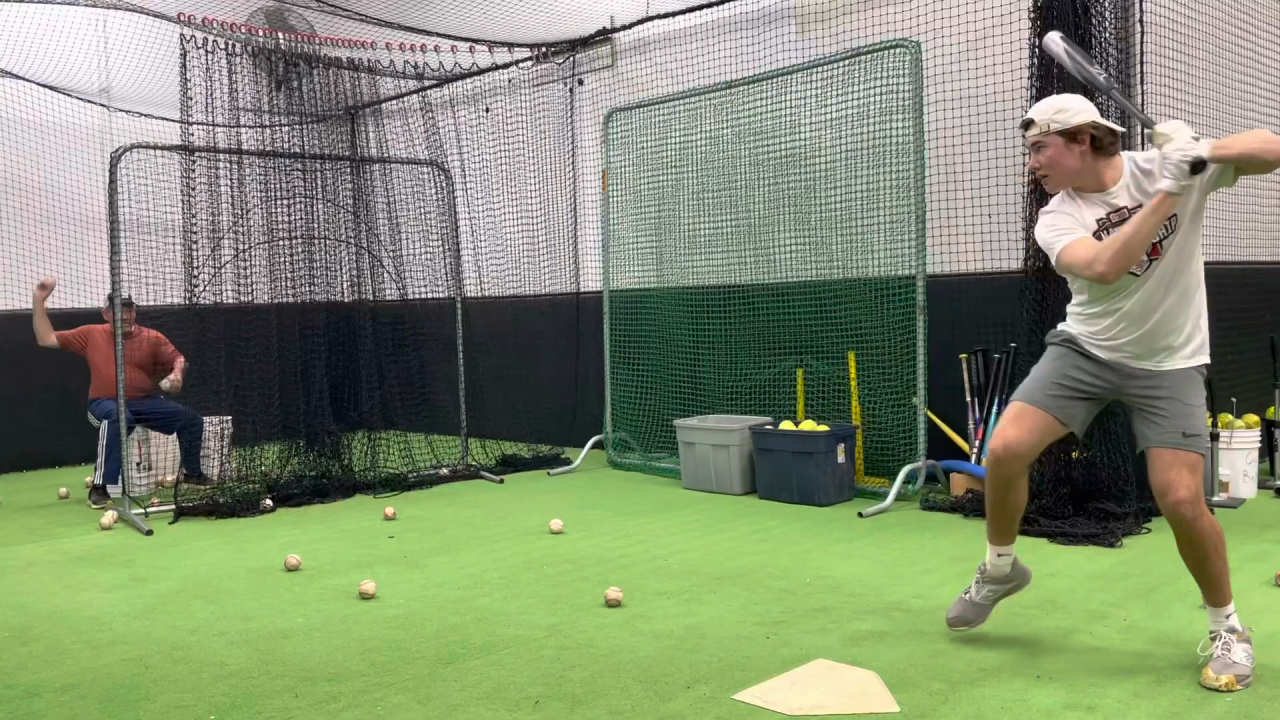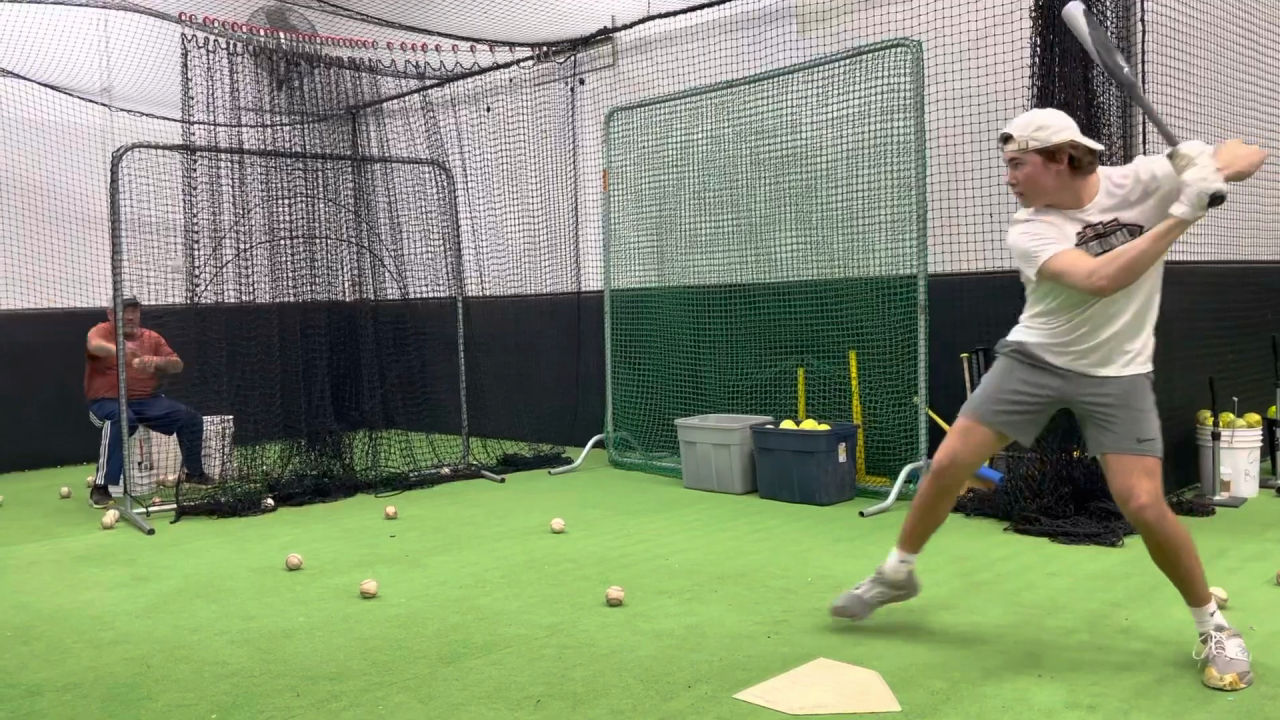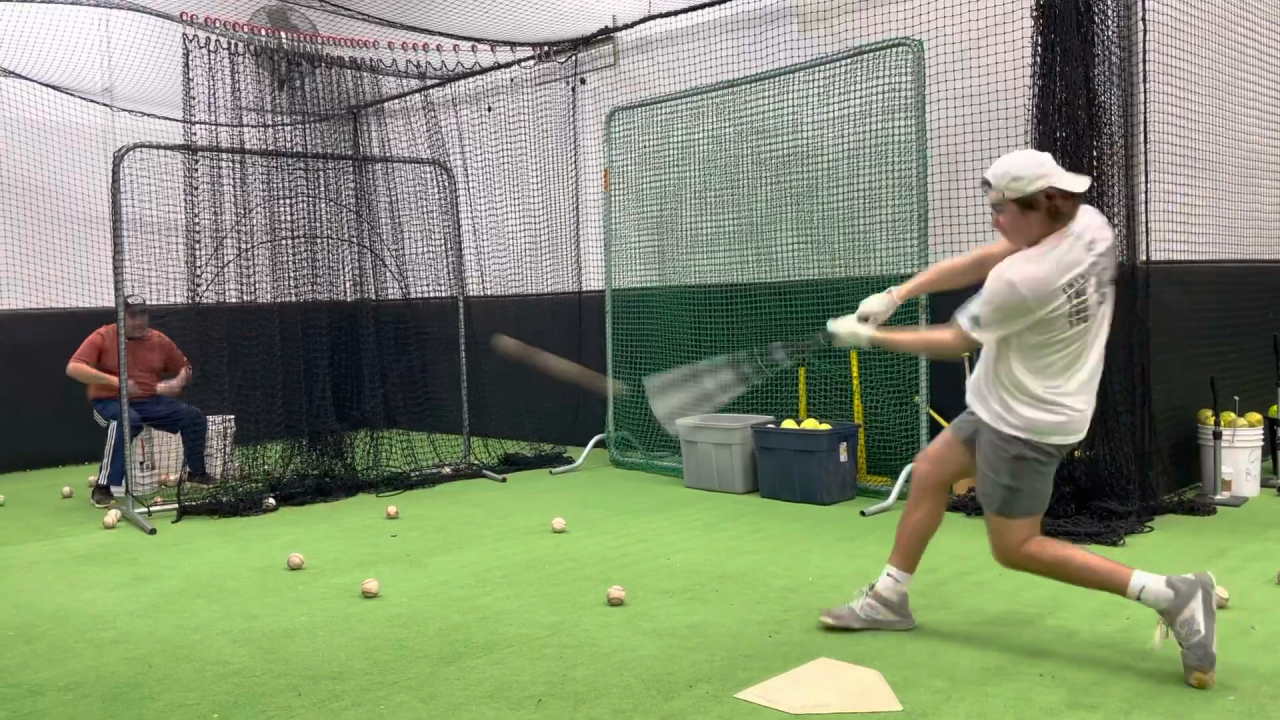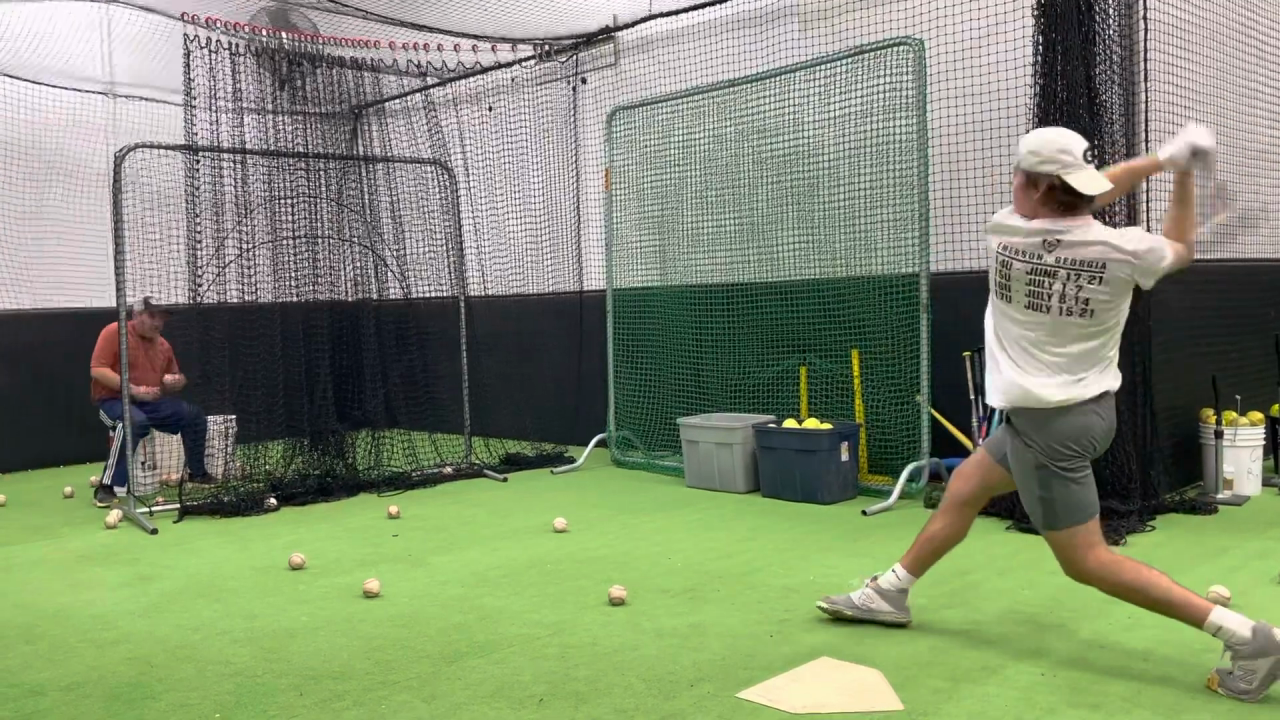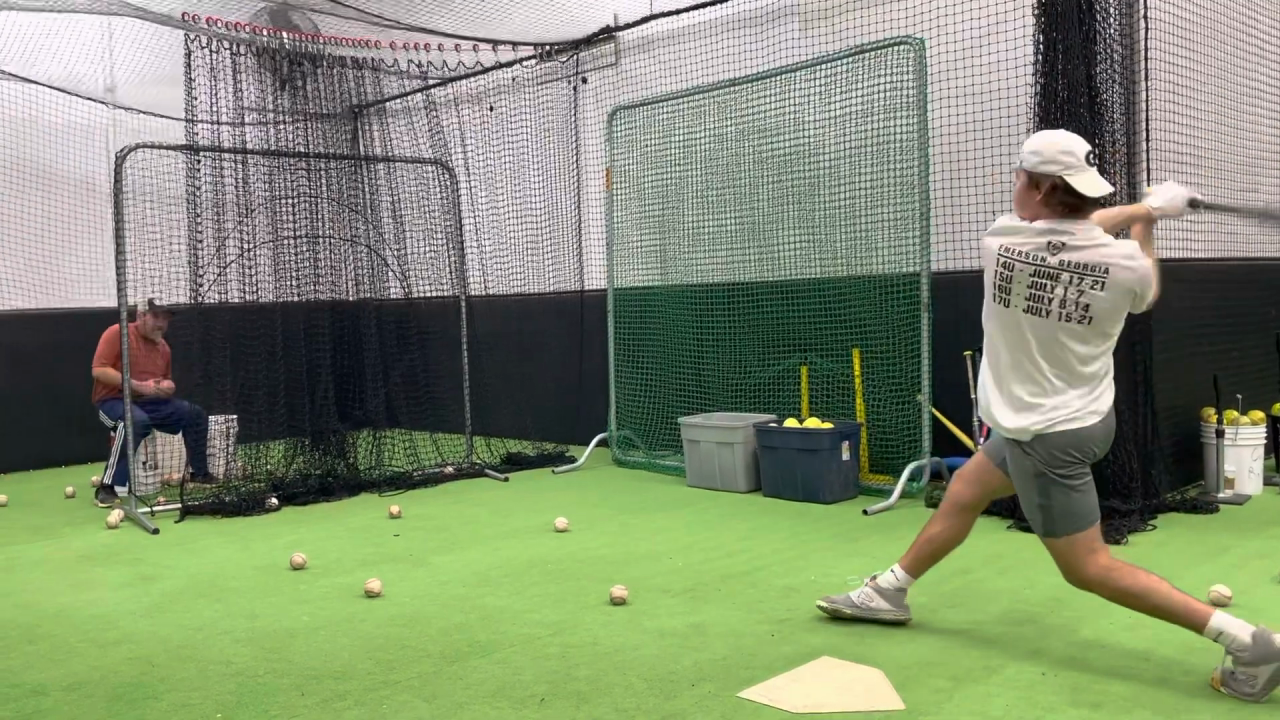
dt=0.3s
person 1, frame 1
left shoulder: (1164, 167)
right shoulder: (1055, 220)
right elbow: (1105, 267)
left wrist: (1203, 152)
right wrist: (1166, 191)
left hip: (1169, 361)
right hip: (1085, 349)
left knee: (1181, 500)
right knee: (1004, 449)
left ankle: (1227, 628)
right ankle: (999, 567)
person 1, frame 2
left shoulder: (1143, 181)
right shoulder: (1028, 231)
left elbow: (1250, 155)
right elbow: (1099, 280)
left wrist: (1210, 171)
right wrist: (1181, 214)
left hip: (1115, 371)
right hip: (1036, 358)
left knee: (1145, 505)
right knee: (949, 463)
left ankle: (1212, 625)
right ankle: (895, 574)
person 1, frame 3
left shoulder: (1022, 281)
right shoulder: (1091, 222)
left elbow: (955, 343)
right elbow: (994, 253)
left wrist: (874, 336)
right wrist: (894, 295)
left hip: (1025, 421)
right hip: (1014, 403)
left knee: (1014, 548)
right knee: (927, 474)
left ankle: (1172, 596)
right ankle: (888, 597)
person 1, frame 4
left shoulder: (1007, 230)
right shoulder: (1124, 250)
left elbow: (1099, 191)
right elbow: (1179, 251)
left wrist: (1162, 158)
right wrist: (1183, 171)
left hip: (1047, 420)
right hip: (1082, 408)
left knee: (1086, 561)
right knee: (962, 491)
right ankle: (889, 592)
person 1, frame 5
left shoulder: (999, 240)
right shoulder: (1127, 262)
right elbow: (1142, 302)
left wrist: (1141, 205)
right wrist: (1145, 221)
left hip: (1044, 432)
right hip: (1079, 416)
left knee: (1086, 568)
right knee: (961, 495)
right ankle: (886, 590)
person 2, frame 1
left shoulder: (152, 338)
right shoulder: (92, 335)
left elbow: (178, 359)
right elbow: (46, 340)
left wrist: (178, 374)
right wrist: (39, 303)
left hip: (146, 402)
right hip: (106, 404)
left knee: (190, 419)
right knee: (116, 420)
left ankle: (193, 473)
right ankle: (100, 487)
person 2, frame 2
left shoulder: (151, 338)
right shoulder: (102, 332)
left elbow: (177, 365)
right elbow: (94, 345)
left wrist: (156, 361)
right wrist: (120, 351)
left hip: (147, 401)
right hip: (107, 403)
left knee: (190, 418)
right knee: (120, 420)
left ankle: (194, 474)
right ankle: (102, 487)
person 2, frame 3
left shoulder: (161, 340)
right shoulder: (103, 337)
left elbow: (185, 368)
right elbow: (73, 368)
left wrist: (178, 383)
right wrist: (115, 381)
left hip: (151, 402)
right hip: (111, 402)
left knee: (194, 417)
right knee: (127, 421)
left ankle: (196, 473)
right ankle: (104, 487)
person 2, frame 4
left shoulder: (162, 345)
right shoulder: (114, 332)
left elbow: (176, 377)
right elbow: (97, 370)
left wrist: (178, 381)
right wrist: (133, 390)
left hip: (153, 401)
right hip: (115, 400)
left knee: (195, 416)
right knee: (135, 422)
left ankle: (197, 474)
right ankle: (108, 487)
person 2, frame 5
left shoulder: (163, 347)
right shoulder: (117, 333)
left elbow: (166, 382)
right elbow: (99, 370)
left wrist: (168, 387)
right wrist: (139, 385)
left hip: (151, 402)
right hip: (114, 400)
left knee: (195, 415)
right knee: (136, 421)
left ankle: (199, 473)
right ankle: (109, 486)
